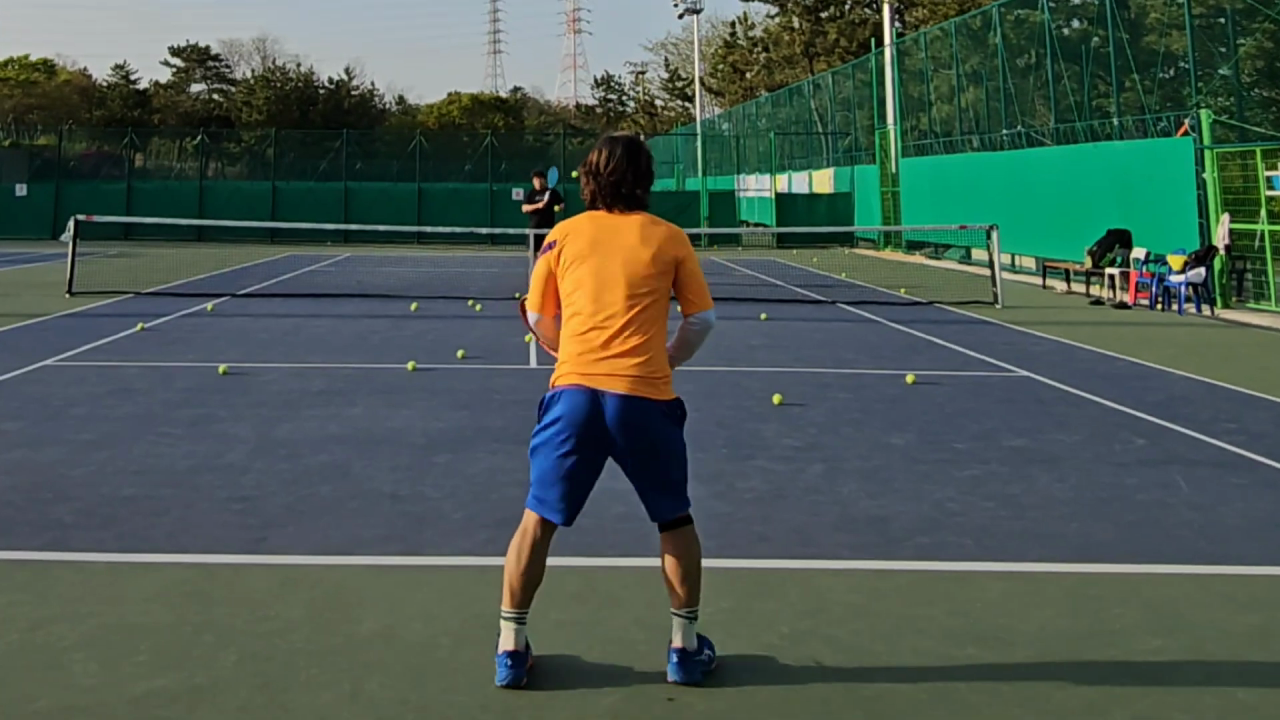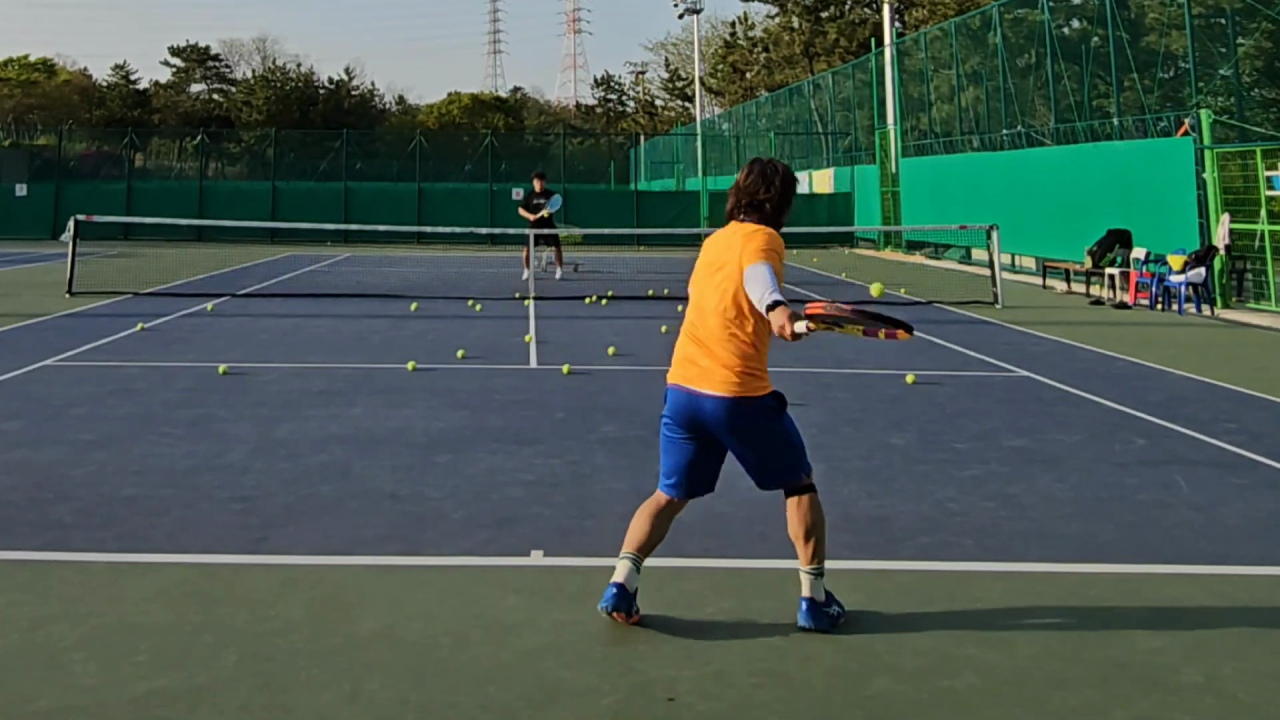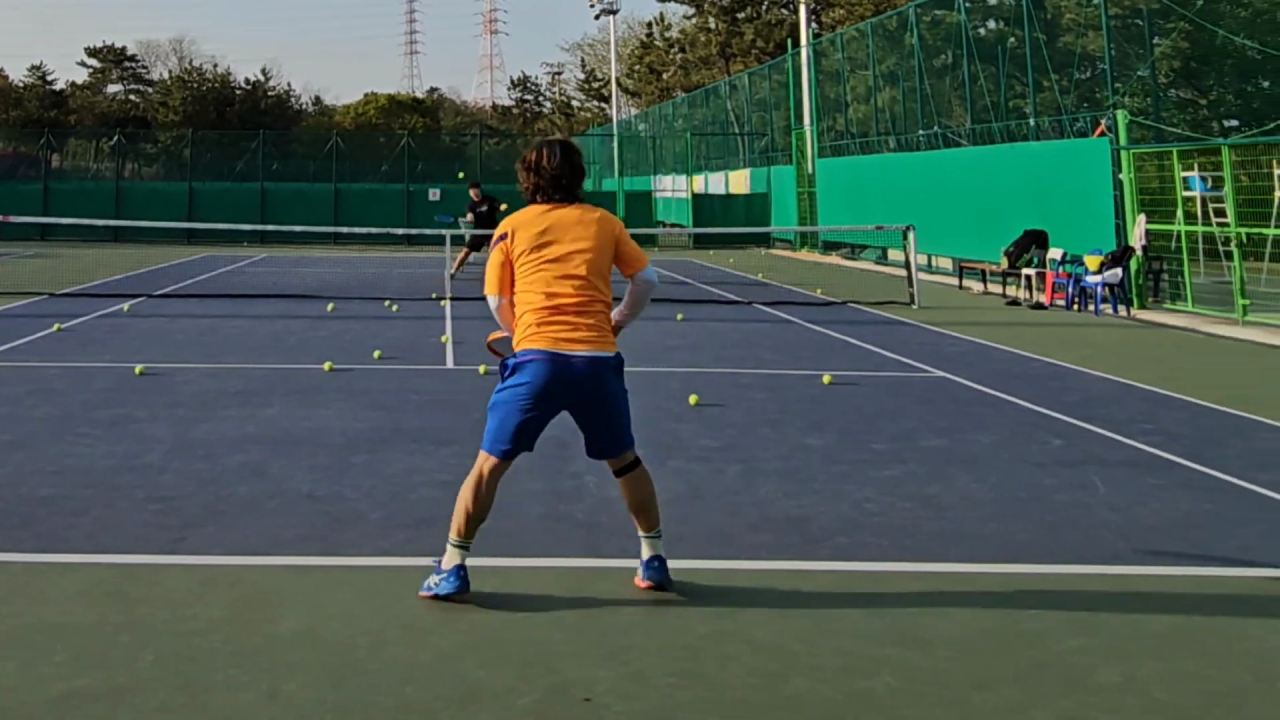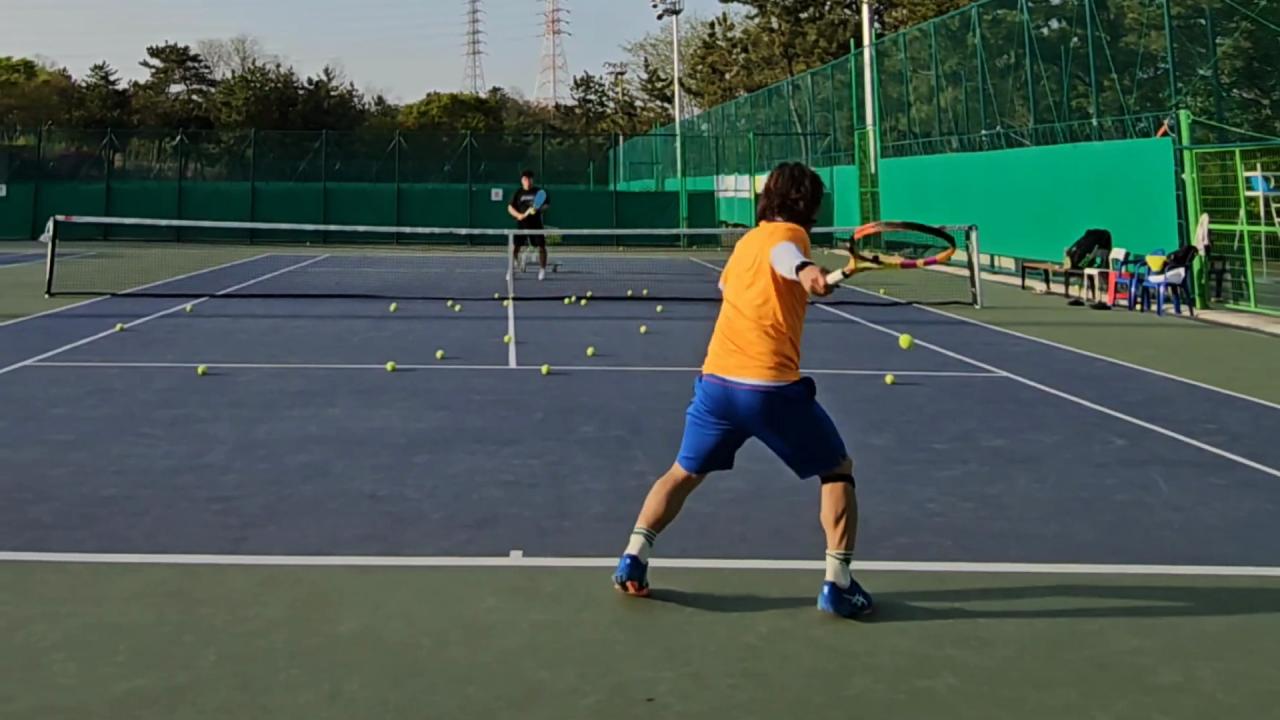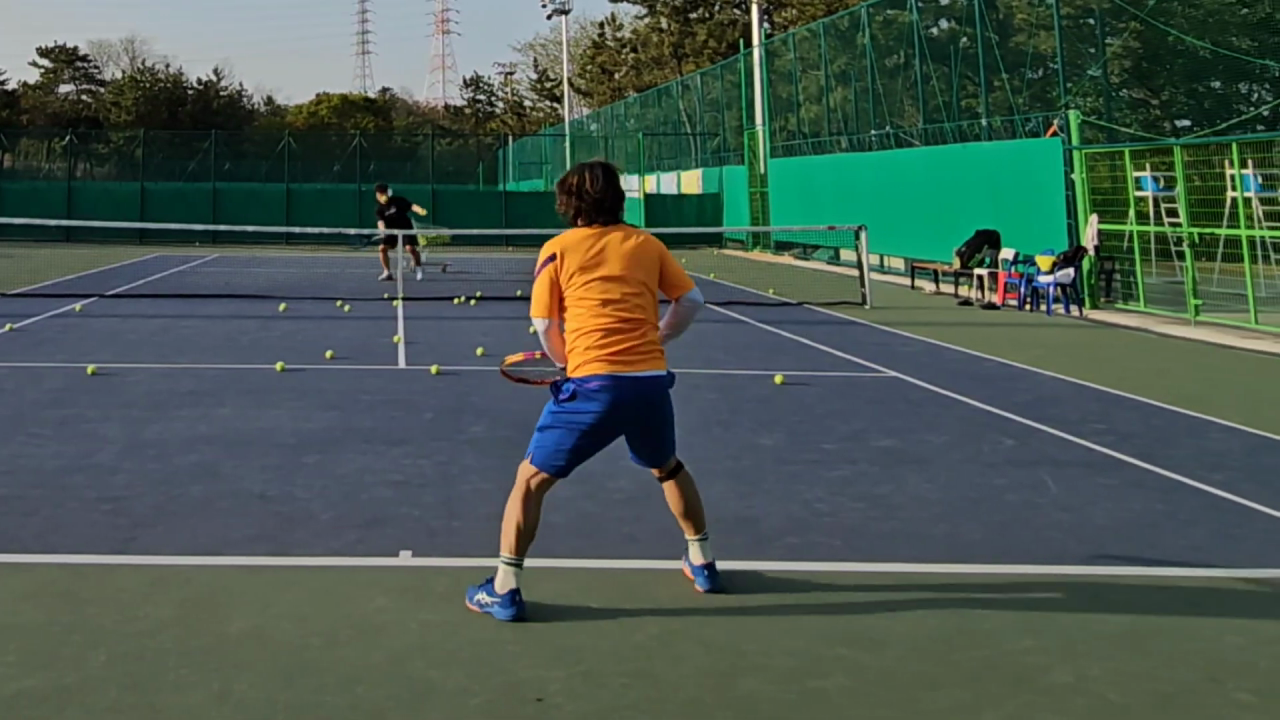
dt=1s
person 1, frame 1
left shoulder: (564, 235)
right shoulder: (670, 239)
left elbow: (539, 318)
right elbow: (702, 320)
left hip: (574, 393)
right hip: (646, 400)
left knee: (538, 520)
right knee: (675, 520)
left ankle: (510, 648)
right ankle: (684, 647)
person 1, frame 2
left shoulder: (717, 241)
right shoulder: (763, 238)
right elbow: (757, 278)
right wrist: (776, 309)
left hip: (683, 389)
right hip: (739, 396)
left knee: (670, 496)
right knee: (799, 486)
left ankle: (621, 585)
right ankle: (814, 598)
person 1, frame 3
left shoulder: (512, 227)
right shoulder: (604, 222)
left elbow: (497, 301)
right elbow: (648, 279)
right wrist: (618, 321)
left hip: (538, 359)
right hip: (596, 362)
left knee: (490, 464)
right knee: (624, 458)
left ankle: (453, 567)
right ankle: (653, 559)
person 1, frame 4
left shoulder: (750, 240)
right shoulder: (791, 233)
right elbow: (781, 256)
right wrist: (804, 269)
left hip: (718, 381)
right hip: (771, 388)
left knee: (685, 473)
right knee: (838, 471)
left ankle: (633, 557)
right ankle: (838, 582)
person 1, frame 5
left shoulder: (557, 249)
right shoulder: (645, 243)
left elbow: (544, 324)
right elbow: (692, 300)
left hip: (593, 384)
right hip: (649, 381)
left knee: (531, 479)
right knee: (667, 465)
left ankle: (505, 588)
right ankle: (701, 563)
